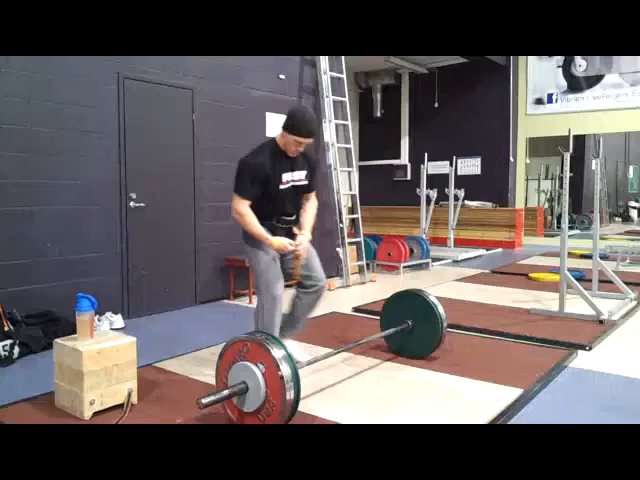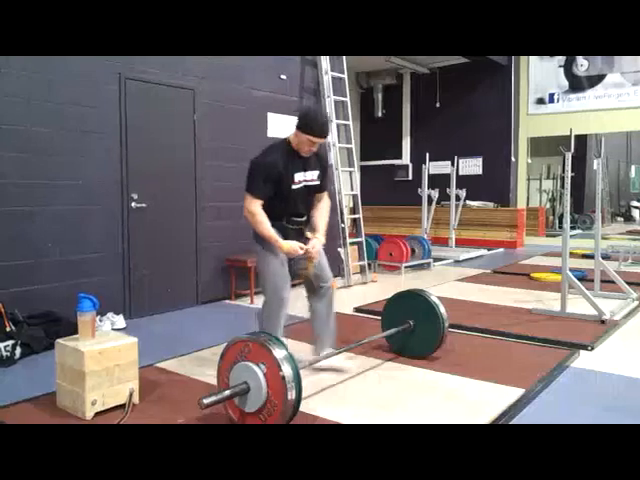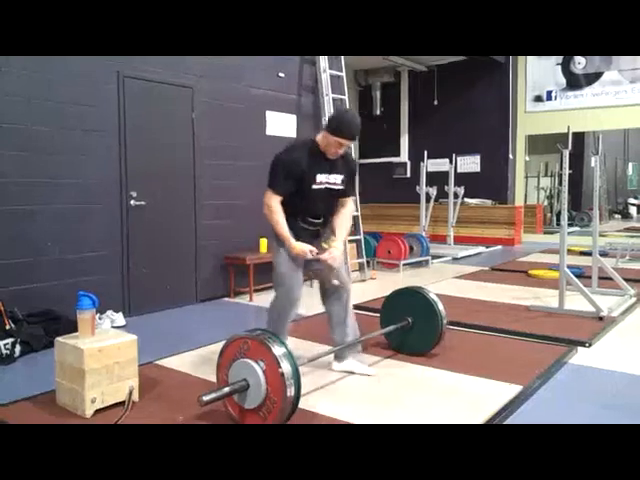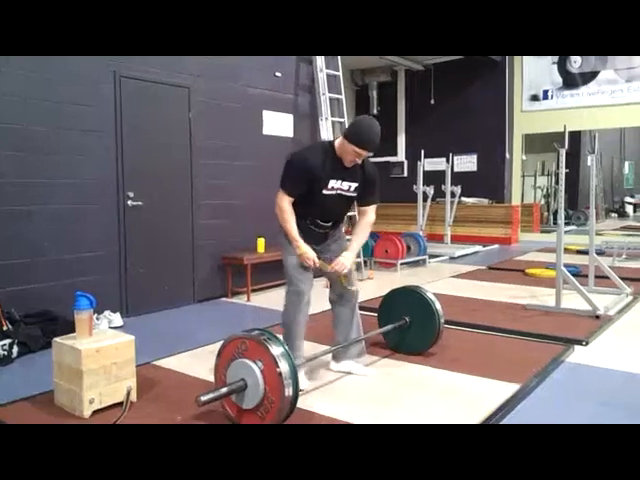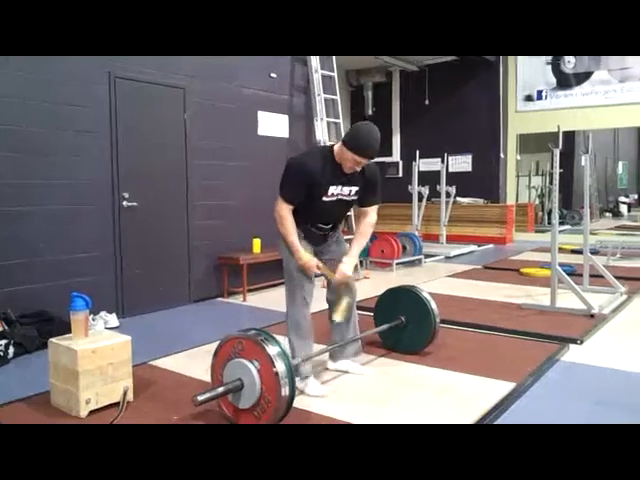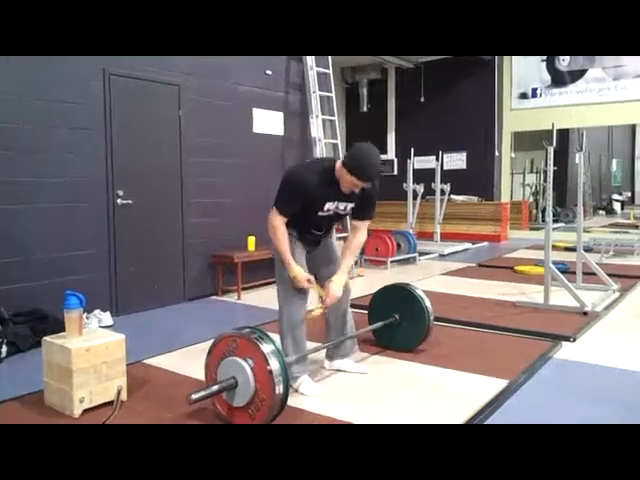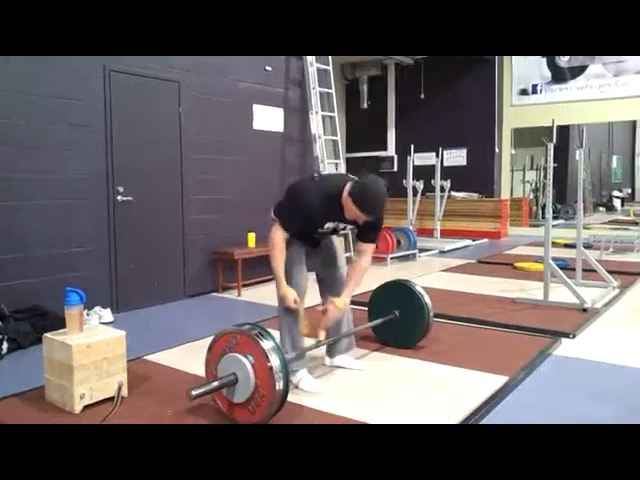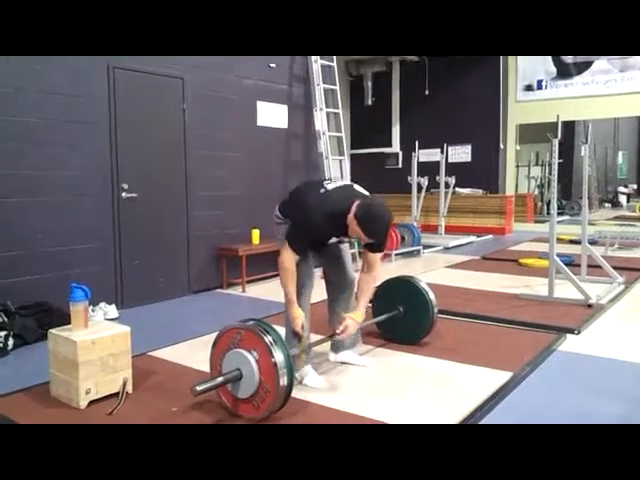
dt=0.2s
person 1, frame 1
left shoulder: (307, 161)
right shoulder: (256, 161)
left elbow: (310, 200)
right elbow: (239, 208)
left wrist: (305, 234)
right wrist: (269, 240)
left hip: (292, 232)
right hip: (261, 234)
left knee: (315, 281)
right knee: (272, 294)
left ankle: (285, 335)
person 1, frame 2
left shoulder: (319, 160)
right shoulder: (269, 161)
left elbow: (322, 200)
right elbow: (251, 208)
left wrist: (319, 237)
right wrist: (280, 243)
left hip: (304, 233)
right hip: (272, 235)
left knee: (323, 285)
right knee: (279, 297)
left ankle: (324, 350)
person 1, frame 3
left shoulder: (347, 164)
right shoulder: (293, 158)
left elbow: (346, 206)
right elbow: (271, 203)
left wrist: (338, 244)
right wrist: (292, 244)
left hip: (322, 236)
right hip: (291, 235)
left knee: (339, 290)
right knee: (289, 295)
left ankle: (345, 356)
person 1, frame 4
left shoulder: (367, 171)
right shoulder: (307, 160)
left elbow: (367, 215)
right elbow: (282, 203)
left wrist: (350, 253)
right wrist: (299, 246)
left hip: (332, 235)
right hip: (300, 235)
left knee: (347, 291)
right knee: (300, 292)
left ankle: (345, 357)
right ankle: (291, 362)
person 1, frame 5
left shoulder: (369, 174)
right shoulder: (306, 165)
left elbow: (368, 218)
right elbow: (282, 210)
left wrist: (350, 259)
right wrist: (300, 254)
left hip: (332, 235)
right hip: (298, 235)
right knee: (300, 298)
left ankle: (341, 356)
right ankle: (301, 372)
person 1, frame 6
left shoulder: (367, 189)
right shoulder: (304, 178)
left elbow: (358, 233)
right elbow: (275, 221)
left wrist: (340, 276)
right wrist: (292, 268)
left hip: (322, 237)
right hip: (291, 236)
left knee: (339, 292)
right knee: (294, 299)
left ankle: (338, 356)
right ankle: (296, 372)
person 1, frame 7
left shoulder: (371, 210)
right shoulder: (309, 196)
left elbow: (363, 256)
right elbow: (277, 235)
left wrist: (341, 300)
right wrist: (282, 286)
left hip: (323, 236)
right hip: (290, 233)
left knee: (337, 287)
right knee: (295, 298)
left ankle: (338, 352)
right ankle: (294, 367)
person 1, frame 8
left shoulder: (375, 220)
right shoulder: (315, 215)
left elbow: (371, 270)
right elbow: (287, 259)
left wrist: (358, 315)
right wrist: (293, 308)
left hip: (330, 228)
right hip: (291, 221)
left knee: (345, 280)
right knee: (302, 287)
left ankle: (342, 348)
right ankle: (299, 363)
